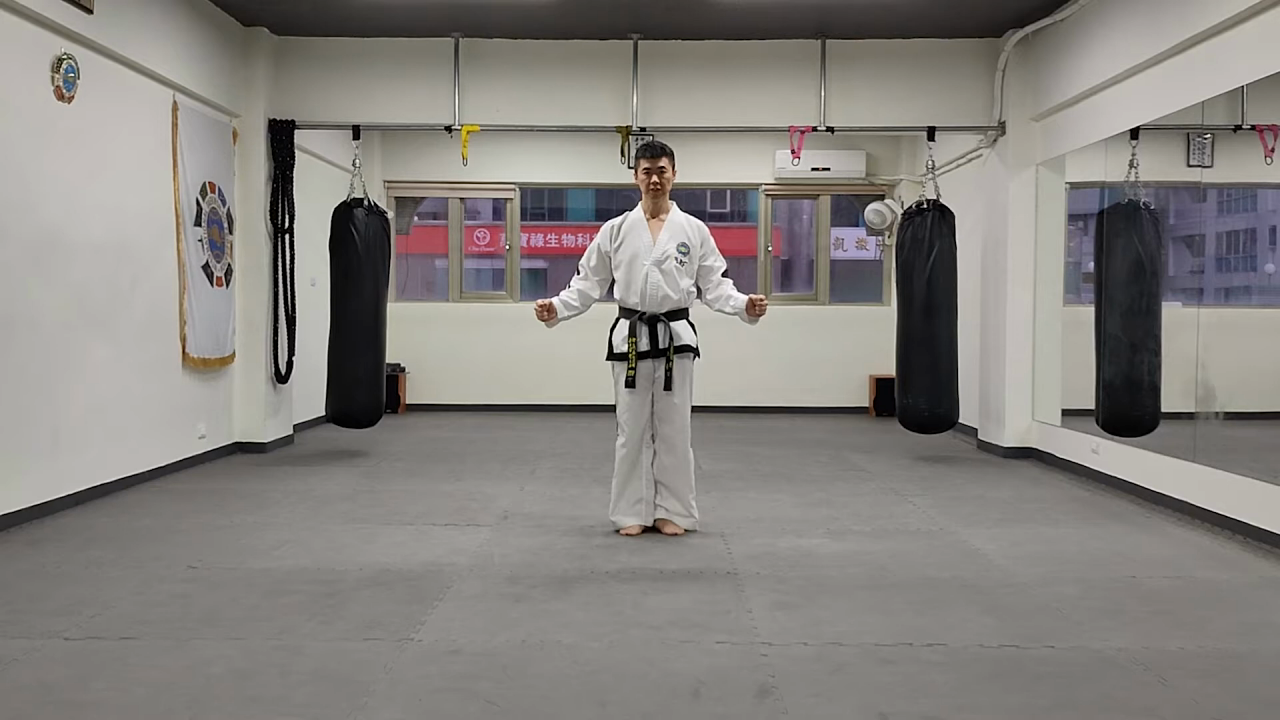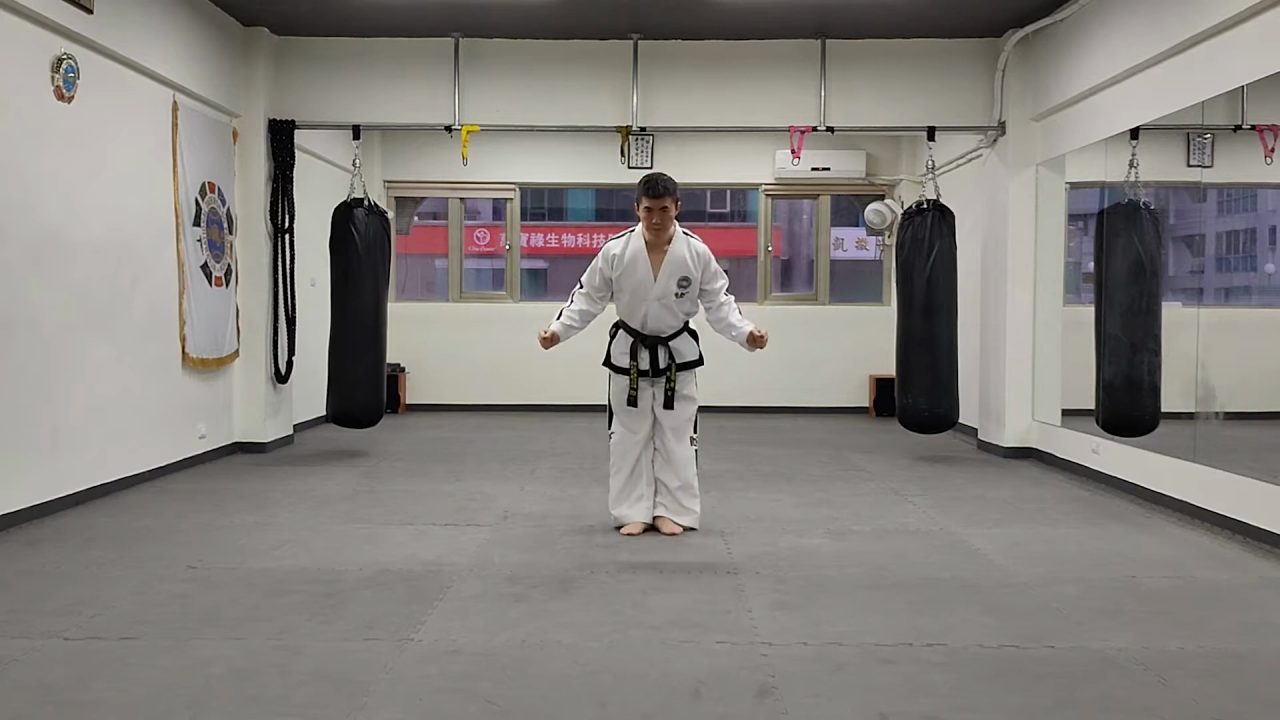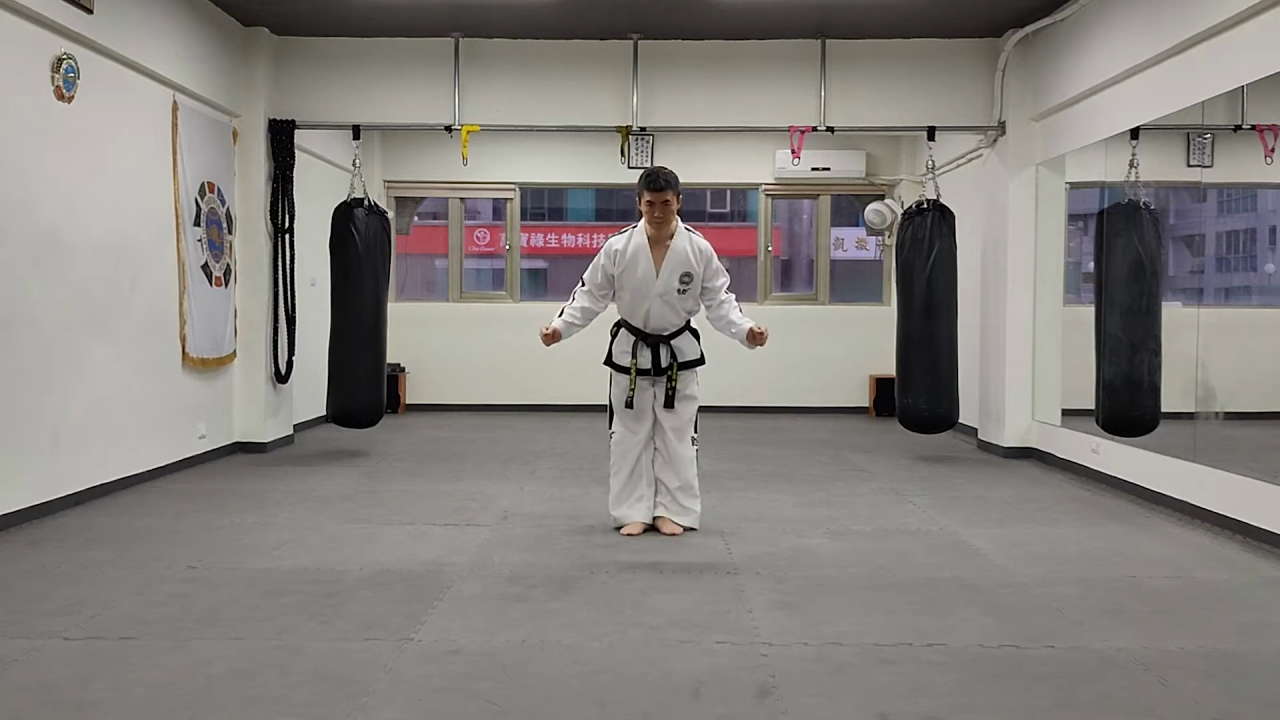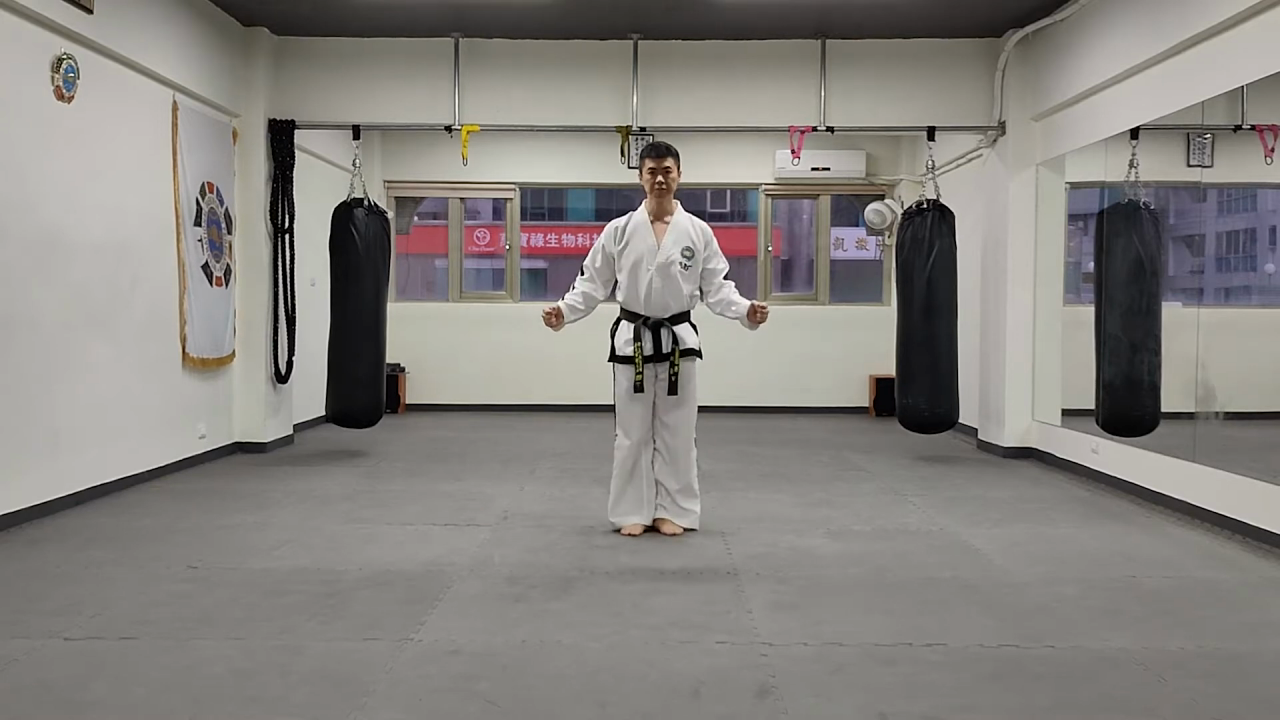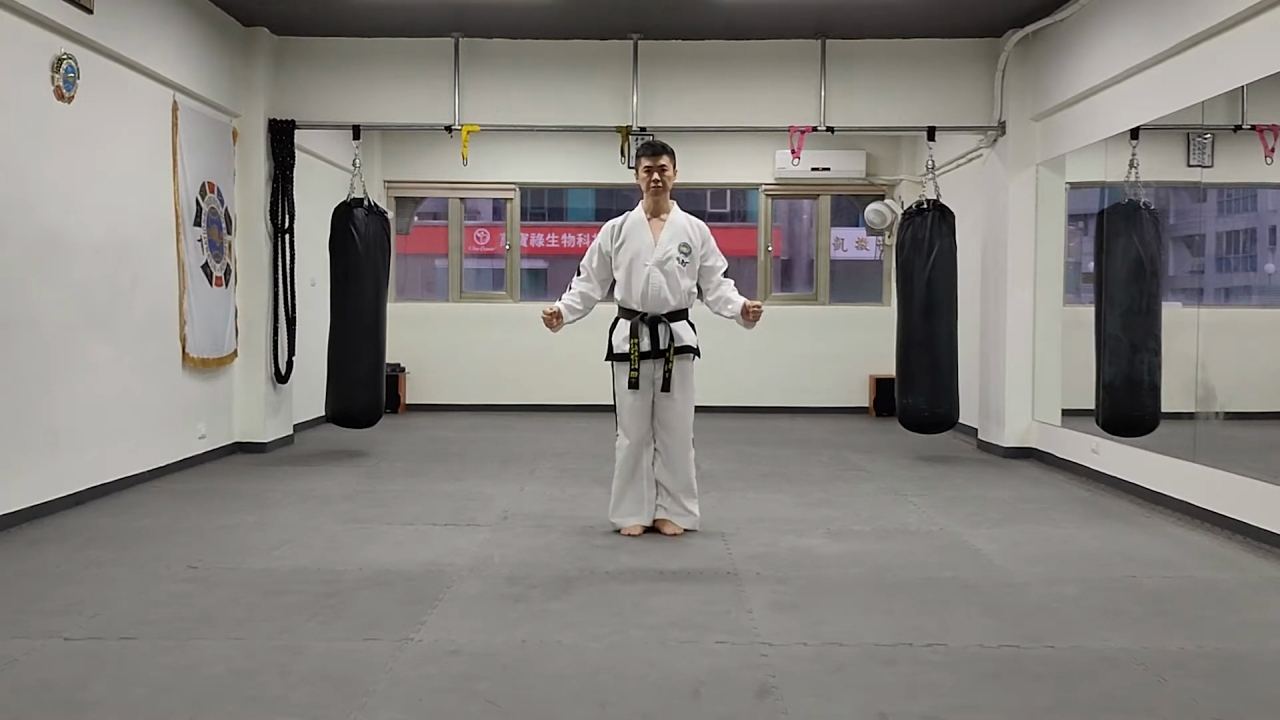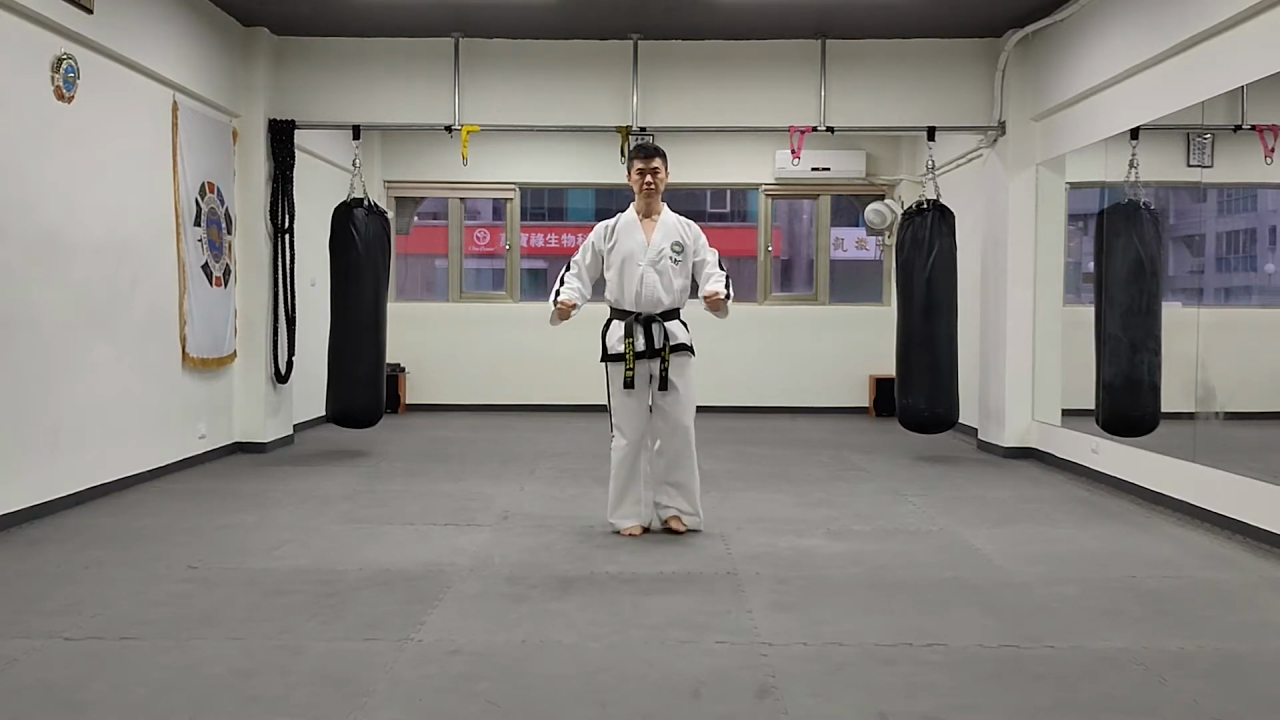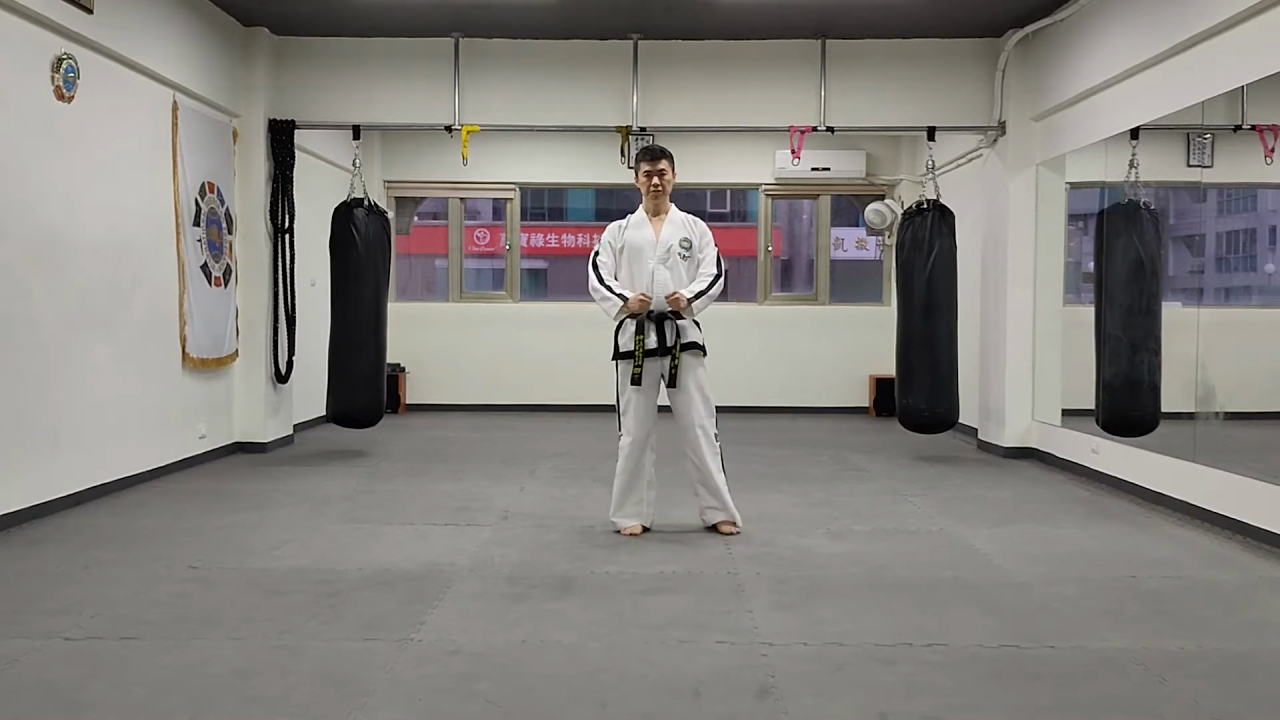
dt=0.5s
person 1, frame 1
left shoulder: (694, 230)
right shoulder: (615, 230)
left elbow: (714, 284)
right elbow: (589, 282)
left wrist: (745, 305)
right wrist: (556, 307)
left hip: (676, 337)
right hip: (630, 337)
left knee: (674, 431)
right knee: (631, 430)
left ankle: (672, 512)
right ankle: (633, 513)
person 1, frame 2
left shoulder: (697, 252)
right shoulder: (616, 251)
left elbow: (719, 303)
right elbow: (588, 298)
left wrist: (746, 333)
right wrist: (557, 330)
left hip: (677, 352)
right hip: (629, 351)
left knee: (676, 436)
right knee: (629, 434)
left ankle: (670, 511)
right ankle: (634, 511)
person 1, frame 3
left shoulder: (698, 249)
right shoulder: (618, 247)
left elbow: (718, 300)
right elbow: (590, 295)
left wrist: (746, 330)
right wrist: (560, 327)
left hip: (679, 351)
right hip: (631, 350)
left knee: (676, 435)
right knee: (630, 434)
left ankle: (671, 511)
right ankle: (634, 512)
person 1, frame 4
left shoulder: (698, 231)
right shoulder: (619, 230)
left elbow: (716, 286)
right elbow: (593, 282)
left wrist: (745, 310)
right wrist: (563, 311)
left hip: (678, 340)
right hip: (632, 340)
left knee: (676, 432)
right knee: (632, 433)
left ankle: (672, 511)
right ankle: (634, 512)
person 1, frame 5
left shoulder: (695, 230)
right shoulder: (616, 230)
left elbow: (714, 283)
right elbow: (590, 281)
left wrist: (741, 308)
right wrist: (562, 311)
left hip: (676, 338)
right hip: (630, 338)
left knee: (675, 431)
right knee: (633, 432)
left ankle: (672, 511)
right ankle: (633, 513)
person 1, frame 6
left shoulder: (687, 230)
right shoulder: (608, 231)
left elbow: (711, 271)
right elbow: (578, 273)
left wrist: (717, 296)
right wrist: (564, 301)
left hip: (671, 337)
right hip: (625, 338)
left knee: (678, 429)
right knee: (629, 433)
left ankle: (675, 509)
right ankle: (631, 514)
person 1, frame 7
left shoulder: (694, 228)
right shoulder: (618, 232)
left elbow: (714, 275)
right elbow: (598, 278)
left wrist: (688, 298)
right wrist: (625, 300)
left hip: (682, 335)
right hip: (636, 338)
left knee: (700, 427)
right knee: (634, 432)
left ankle: (718, 511)
right ankle: (632, 513)
